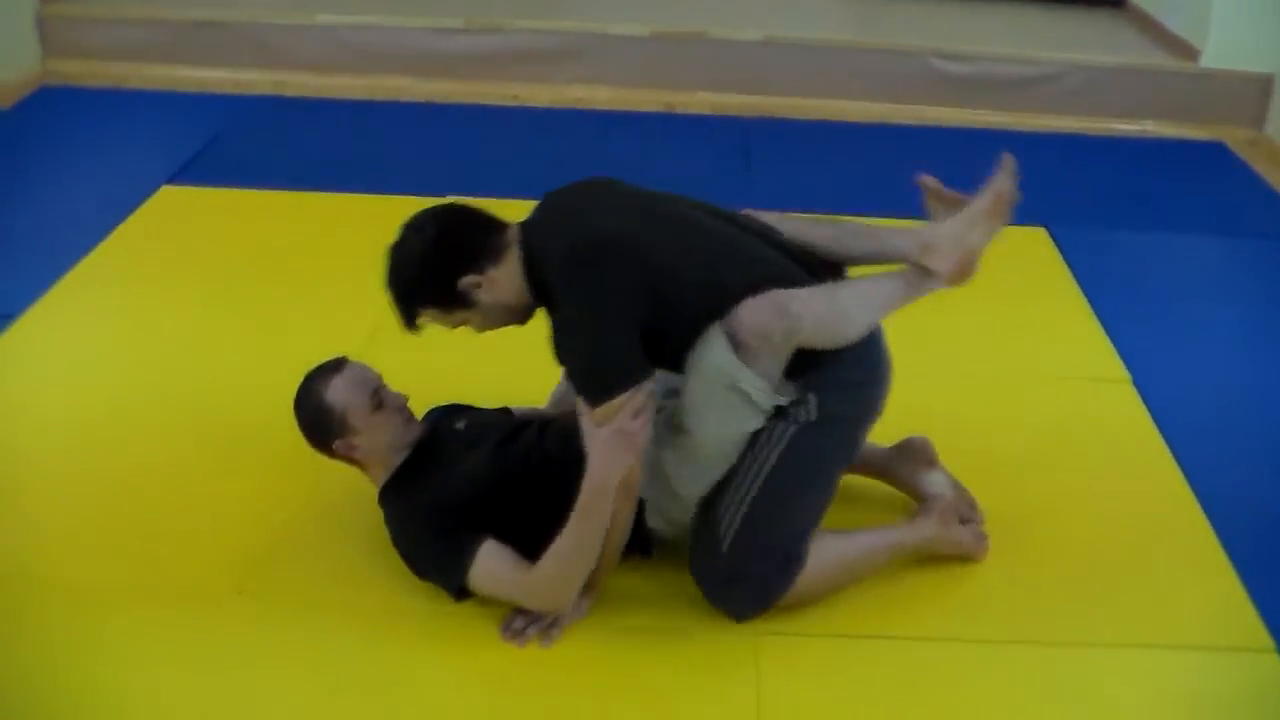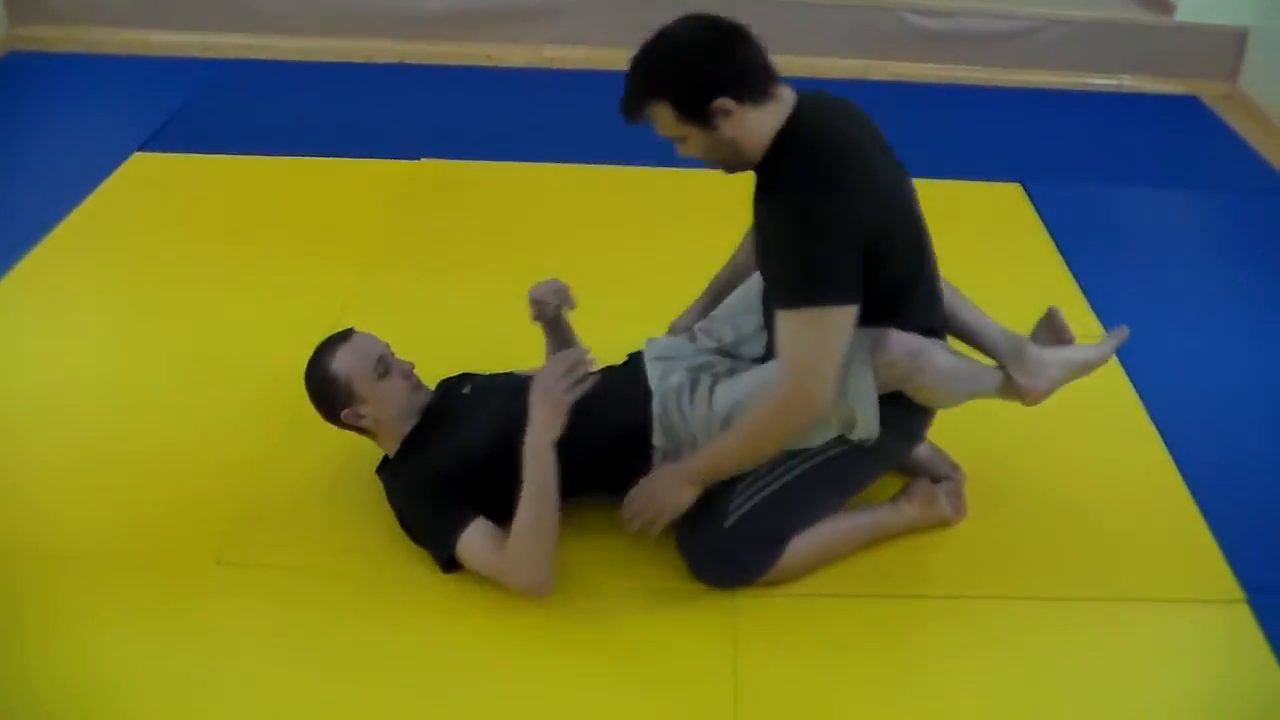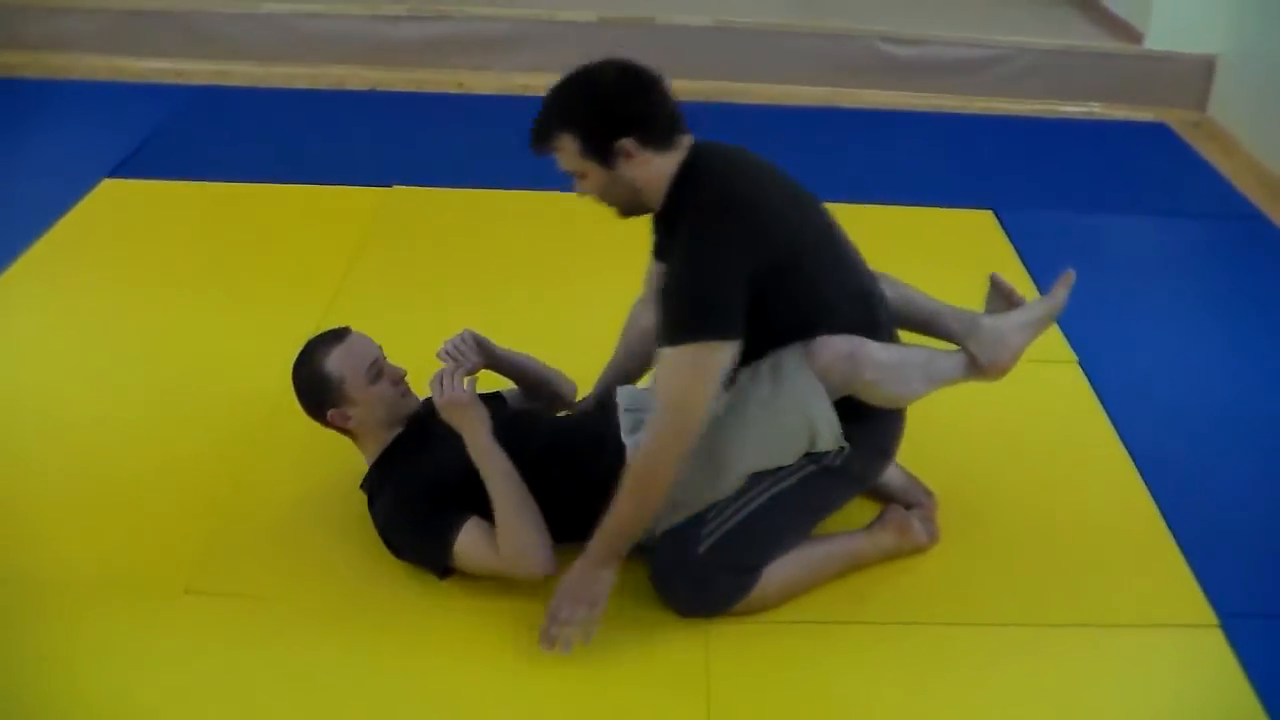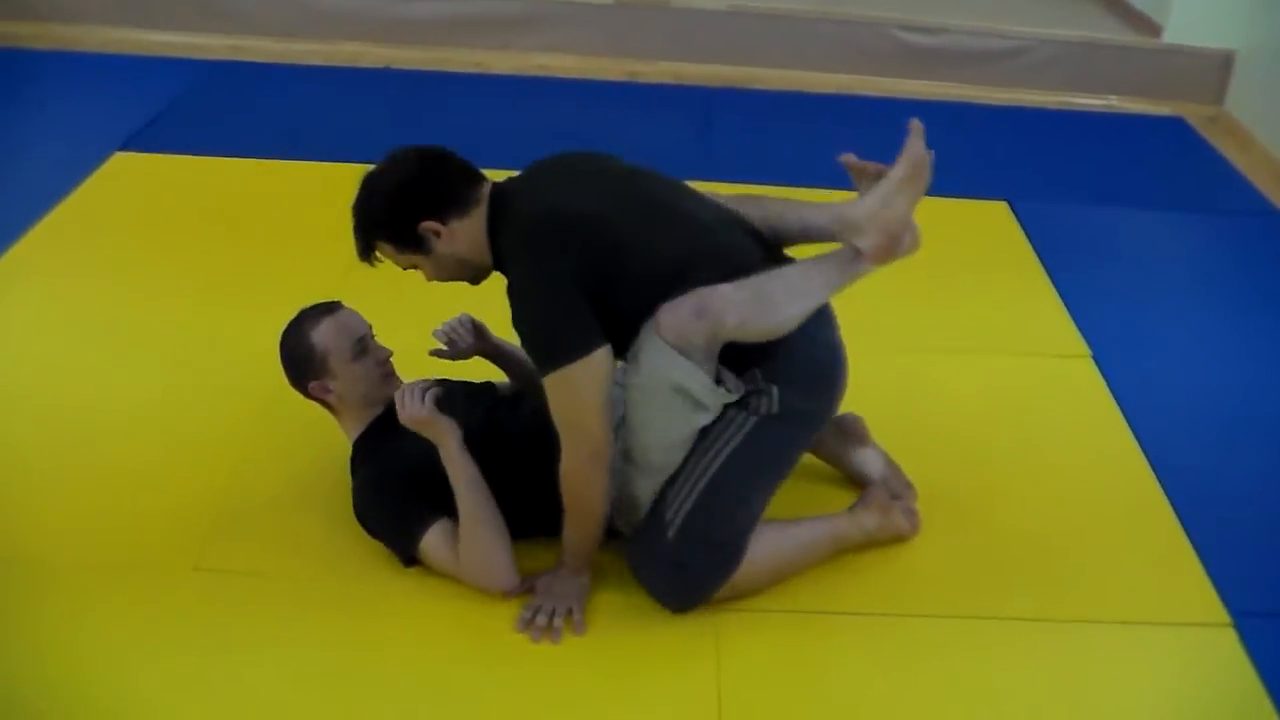
dt=0.5s
person 1, frame 1
left shoulder: (440, 425)
right shoulder: (419, 520)
right elbow: (548, 595)
right wrist: (602, 476)
left hip: (649, 428)
left ankle: (895, 462)
person 1, frame 2
left shoulder: (455, 392)
right shoulder: (421, 488)
right elbow: (530, 575)
left wrist: (550, 316)
right wrist: (538, 435)
right knee: (883, 351)
person 1, frame 3
left shoulder: (427, 416)
right shoulder: (403, 505)
left elbow: (560, 395)
right elbow: (534, 561)
left wrist: (490, 355)
right wrist: (478, 436)
right knee: (818, 360)
person 1, frame 4
left shoulder: (418, 397)
right shoulder: (382, 487)
left elbow: (547, 394)
right elbow: (497, 576)
left wrist: (487, 342)
right wrist: (448, 443)
left hip: (622, 419)
left ankle: (830, 436)
person 2, frame 1
left shoulder: (586, 315)
right shoulder: (567, 210)
left elbow: (619, 475)
left wrist: (580, 585)
left hip: (828, 371)
right hip: (826, 331)
left knee: (734, 580)
person 2, frame 2
left shoulder: (814, 206)
right shoulder: (814, 116)
left elbow: (804, 398)
left wrist: (687, 477)
right wrist: (697, 314)
left hip: (874, 398)
left knee: (715, 549)
person 2, frame 3
left shoulder: (710, 246)
right shoulder: (695, 179)
left elbow: (672, 436)
right elbow: (658, 304)
left wrist: (600, 560)
right wrist: (596, 400)
left hip: (841, 420)
left knee: (688, 578)
person 2, frame 4
left shoulder: (541, 279)
right shoulder: (551, 182)
left elbow: (589, 451)
left wrist: (574, 569)
left hip: (781, 367)
right hip: (777, 322)
left knee: (672, 570)
